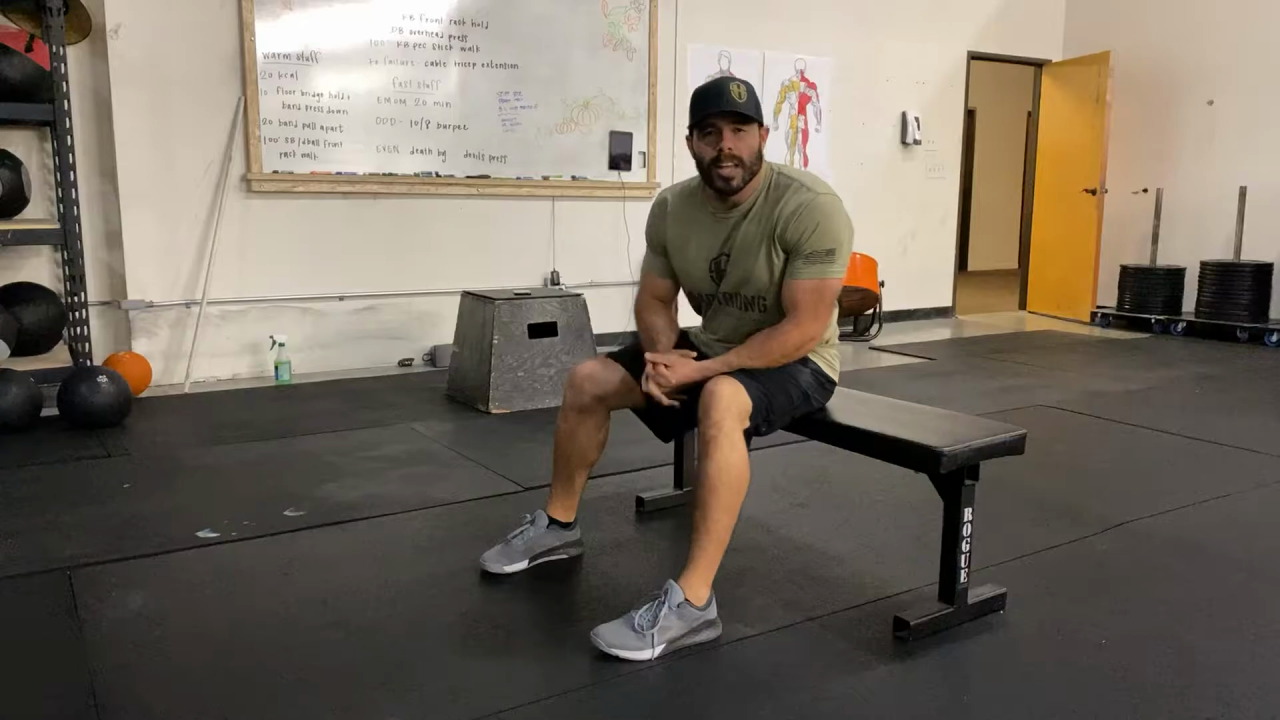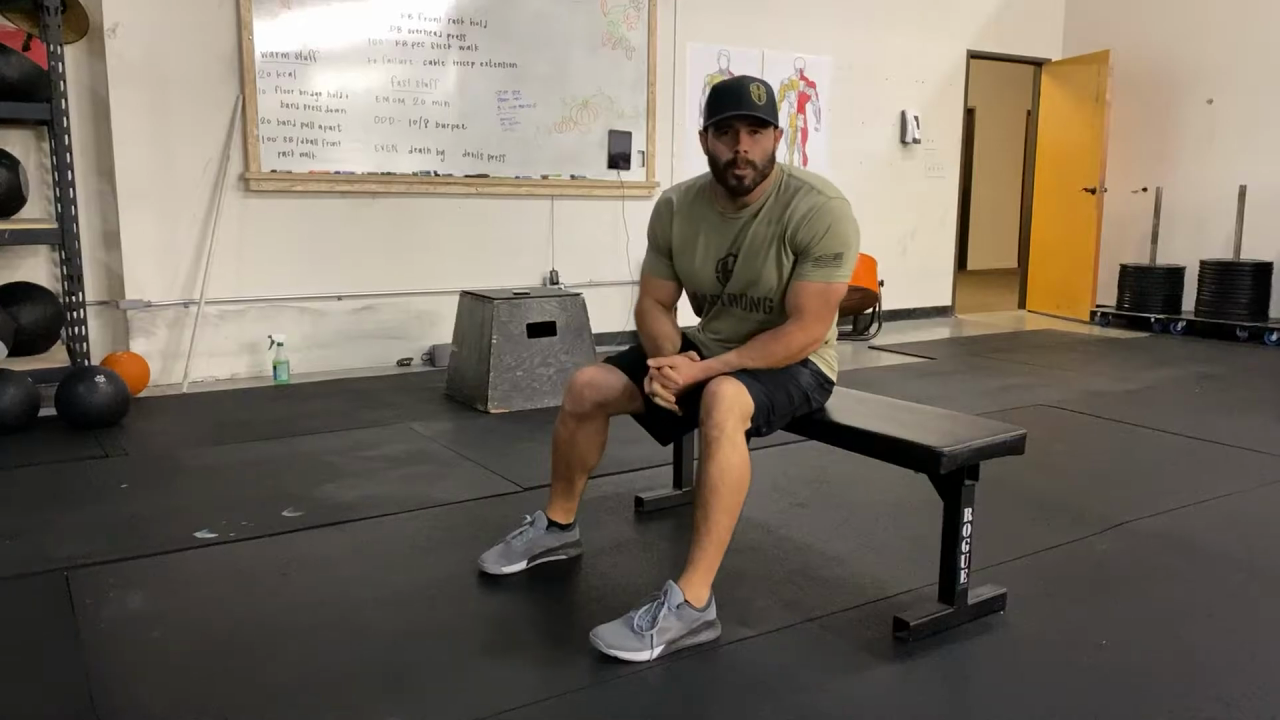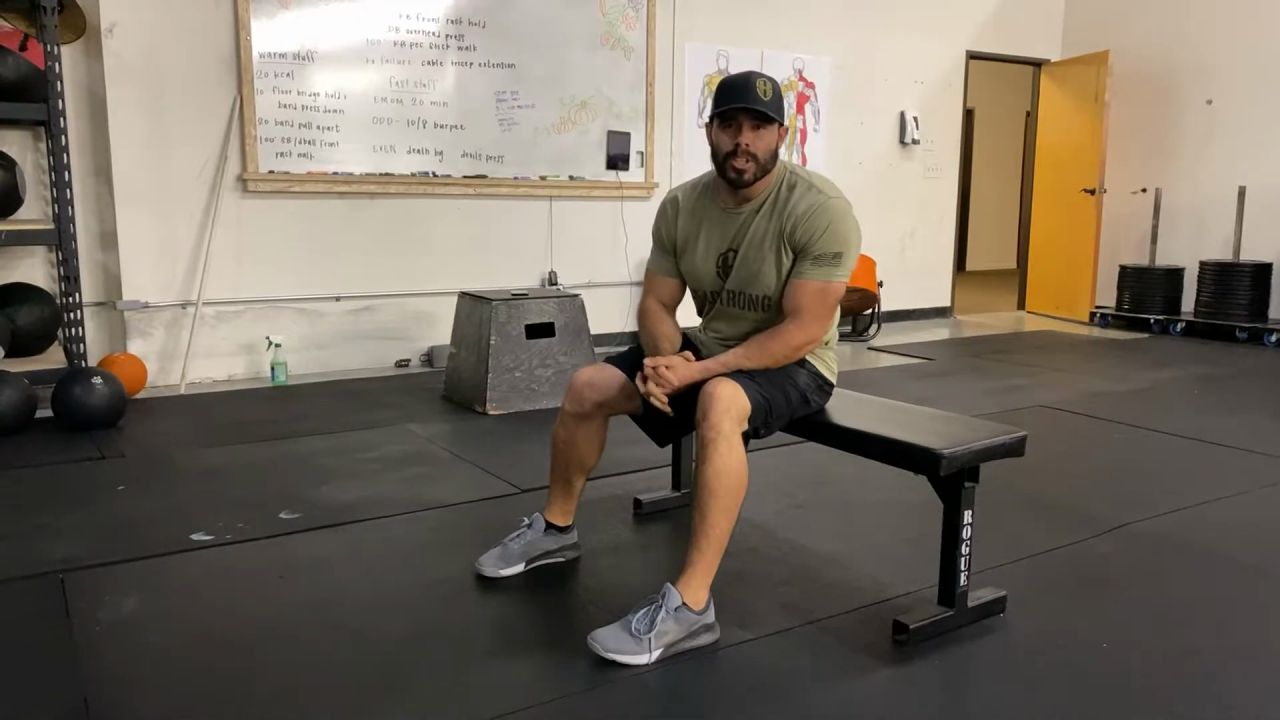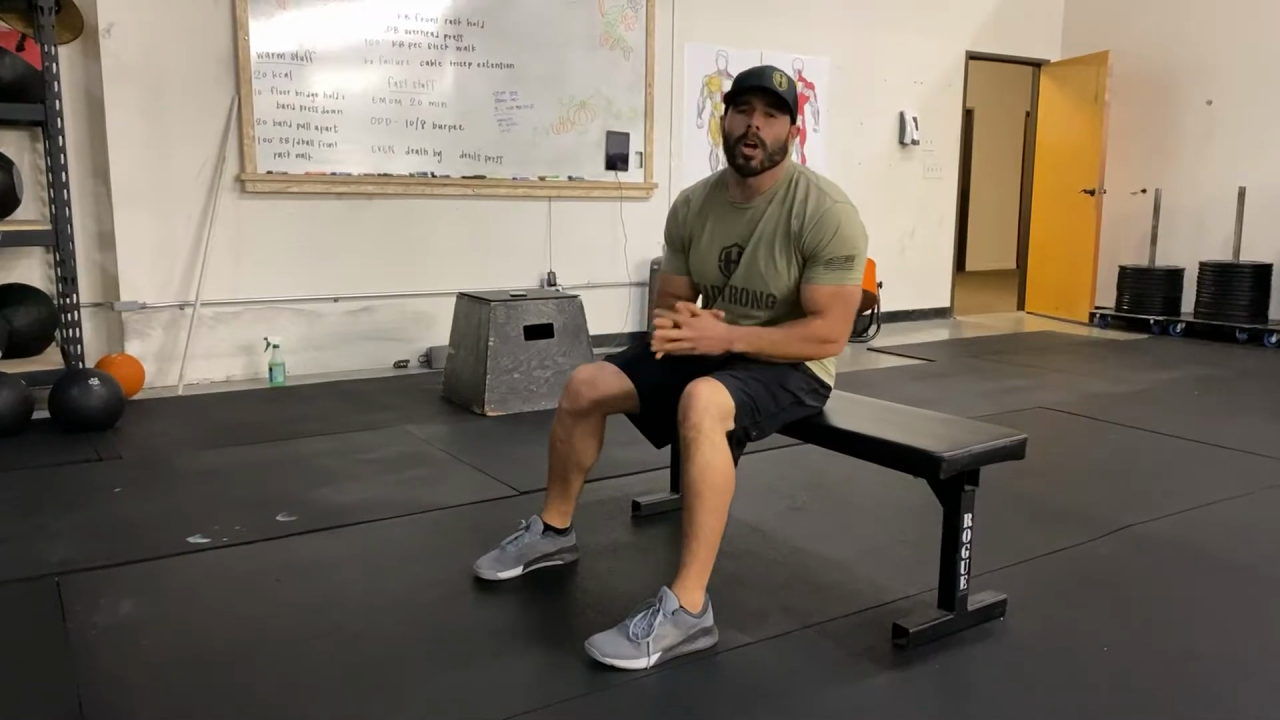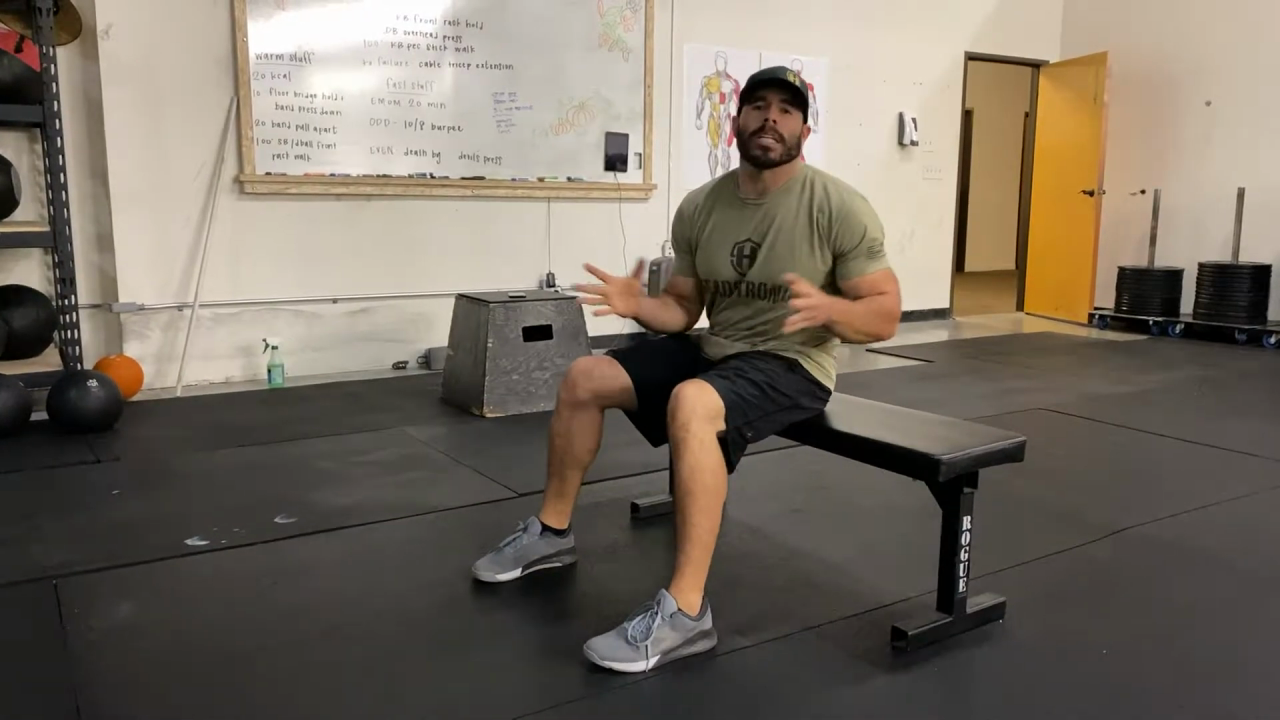
dt=0.3s
person 1, frame 1
left shoulder: (810, 207)
right shoulder: (672, 207)
left elbow: (803, 330)
right elbow: (654, 299)
left wrist: (699, 370)
right wrist: (665, 355)
left hip: (794, 361)
right hip: (711, 348)
left knee: (720, 400)
right knee: (587, 381)
left ankle: (691, 602)
right ankle: (558, 525)
person 1, frame 2
left shoulder: (820, 210)
right shoulder: (676, 206)
left elbow: (805, 331)
right elbow: (654, 302)
left wrist: (702, 370)
right wrist: (669, 359)
left hip: (793, 362)
right hip: (709, 347)
left knee: (722, 403)
right knee: (587, 387)
left ankle: (691, 603)
right ankle: (558, 526)
person 1, frame 3
left shoulder: (820, 209)
right shoulder: (681, 205)
left elbow: (803, 333)
right elbow: (656, 303)
left wrist: (696, 371)
right wrist: (667, 358)
left hip: (793, 364)
right hip: (710, 349)
left knee: (718, 402)
right knee: (587, 388)
left ankle: (689, 606)
right ankle: (555, 529)
person 1, frame 4
left shoulder: (825, 212)
right shoulder: (692, 204)
left elbow: (828, 335)
right elbow: (671, 300)
left wrist: (726, 337)
right wrist: (675, 324)
left hip: (791, 365)
right hip: (712, 347)
left knee: (701, 403)
right knee: (585, 386)
left ankle: (686, 608)
right ankle: (554, 531)
person 1, frame 5
left shoulder: (839, 208)
right shoulder: (699, 207)
left elbow: (885, 319)
right elbow: (682, 310)
left wrist: (827, 309)
right wrist: (636, 302)
left hip: (790, 366)
right hip: (713, 348)
left knee: (689, 404)
right knee: (584, 378)
left ankle: (685, 612)
right ankle: (552, 532)
